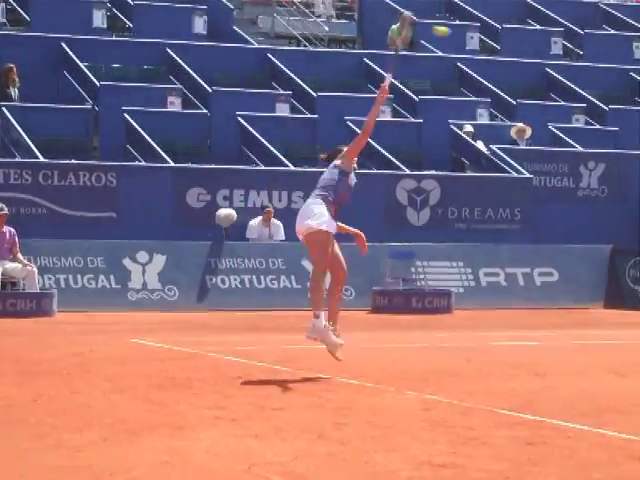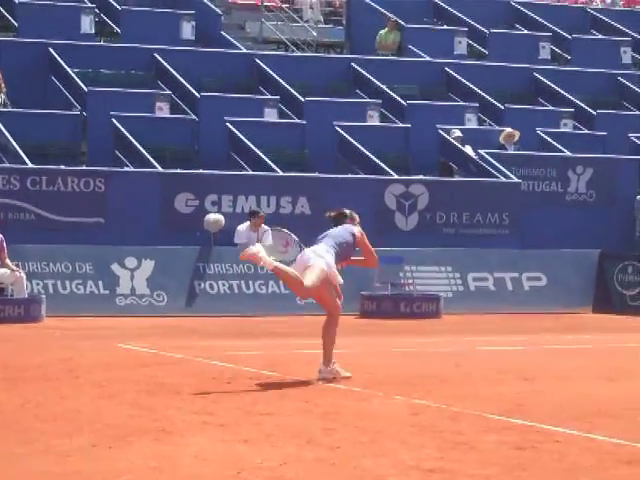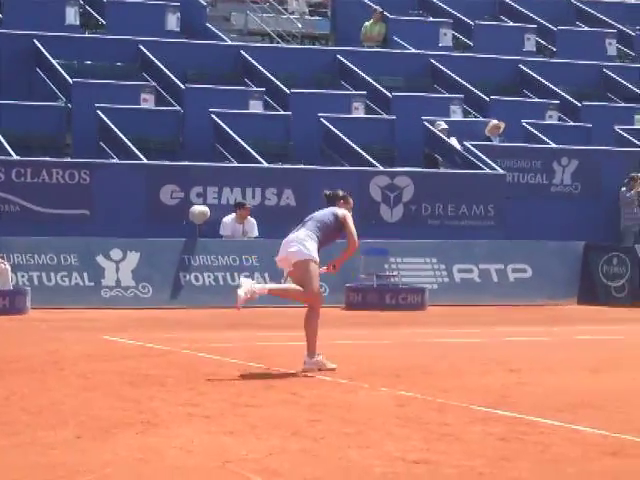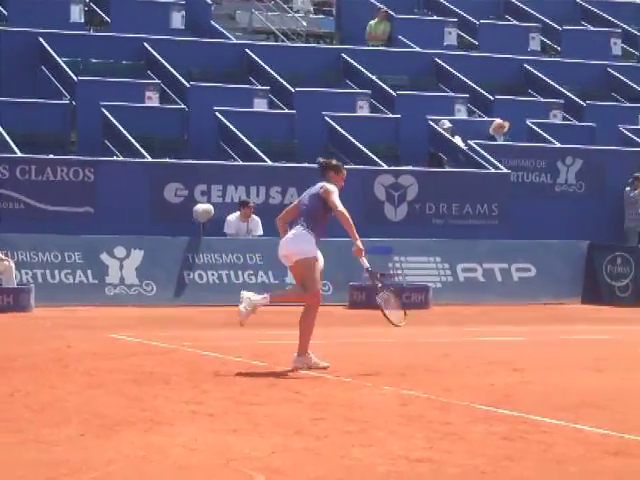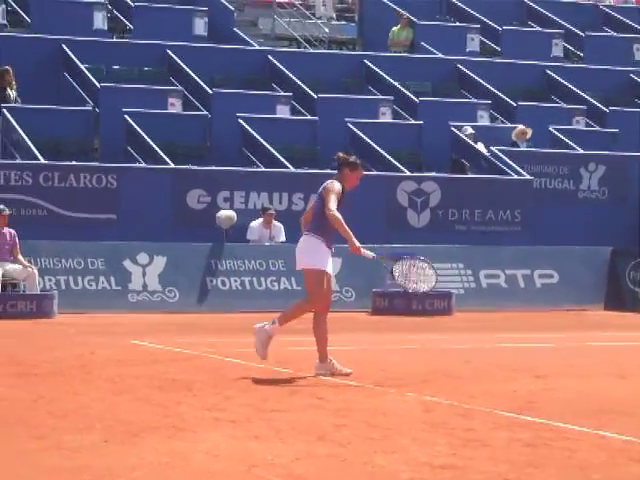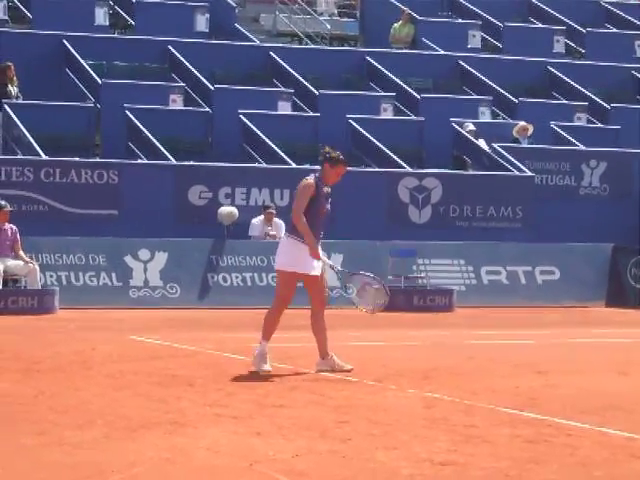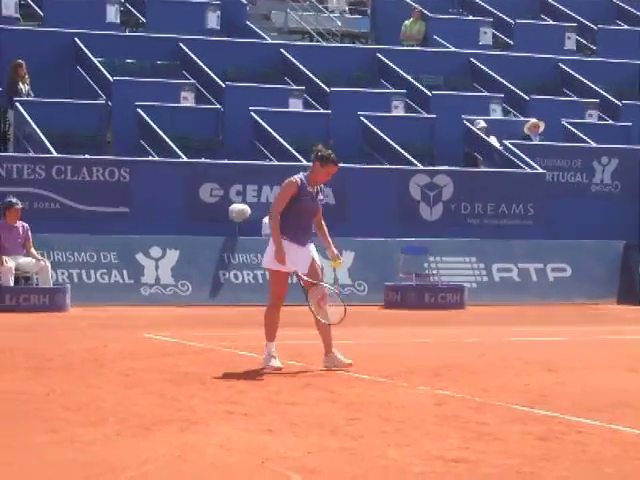
dt=0.3s
person 1, frame 1
left shoulder: (341, 180)
right shoulder: (341, 164)
right elbow: (365, 133)
left wrist: (352, 231)
right wrist: (381, 96)
left hip: (323, 219)
right hip: (316, 214)
left knee: (340, 273)
right knee: (320, 269)
left ankle: (332, 329)
right ankle: (319, 322)
person 1, frame 2
left shoulder: (331, 233)
right shoulder: (356, 231)
right elbow: (373, 262)
right wrist: (348, 261)
left hip: (307, 259)
right hip: (320, 257)
left knee: (335, 310)
right knee: (304, 289)
left ankle: (327, 367)
right ankle: (263, 257)
person 1, frame 3
left shoulder: (319, 215)
right shoulder: (342, 213)
right elbow: (353, 242)
right wrist: (336, 263)
left hip: (288, 246)
right hip: (303, 244)
left knee: (315, 302)
right knee: (311, 295)
left ankle: (312, 358)
right ankle: (257, 288)
person 1, frame 4
left shoulder: (308, 194)
right shoulder: (328, 188)
left elbow: (281, 219)
right elbow: (340, 211)
right wrist: (356, 240)
left hip: (290, 244)
right hip: (303, 240)
left knee: (313, 301)
right knee: (311, 296)
left ankle: (302, 356)
right ankle: (256, 300)
person 1, frame 5
left shoulder: (332, 190)
right shoulder: (334, 186)
left elbow: (305, 219)
right elbow: (331, 213)
right wrist: (352, 239)
left hip: (322, 250)
right hip: (314, 247)
left knee: (323, 308)
right knee: (312, 300)
left ankle: (324, 362)
right ankle: (266, 330)
person 1, frame 6
left shoulder: (326, 190)
right shoulder: (309, 184)
right elbow: (297, 213)
right wrist: (312, 243)
left hip: (311, 252)
right hip: (295, 246)
left knee: (319, 305)
right knee: (282, 302)
left ankle: (325, 358)
right ankle: (261, 352)
person 1, frame 7
left shoulder: (320, 190)
right shoulder: (294, 183)
right elbow: (274, 213)
left wrist: (330, 247)
right wrist: (279, 246)
left hip: (306, 249)
right hip: (284, 246)
right knee: (276, 301)
left ankle: (330, 353)
right ankle: (269, 353)
